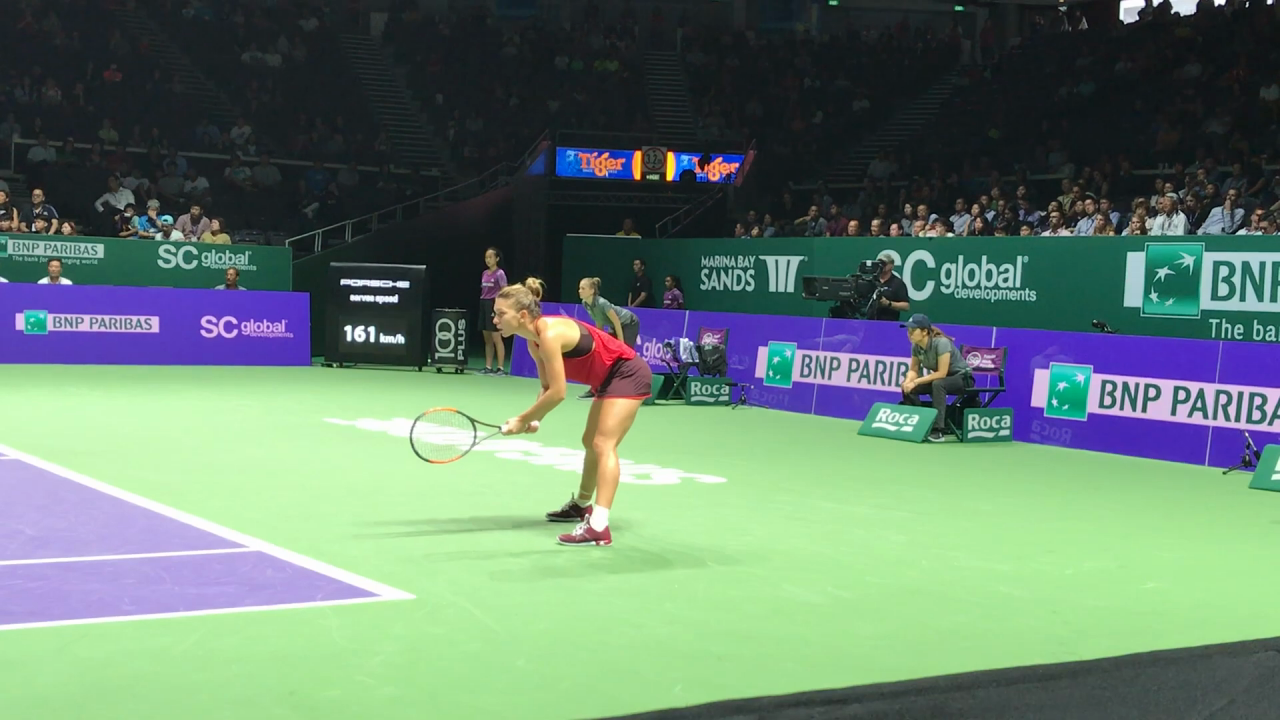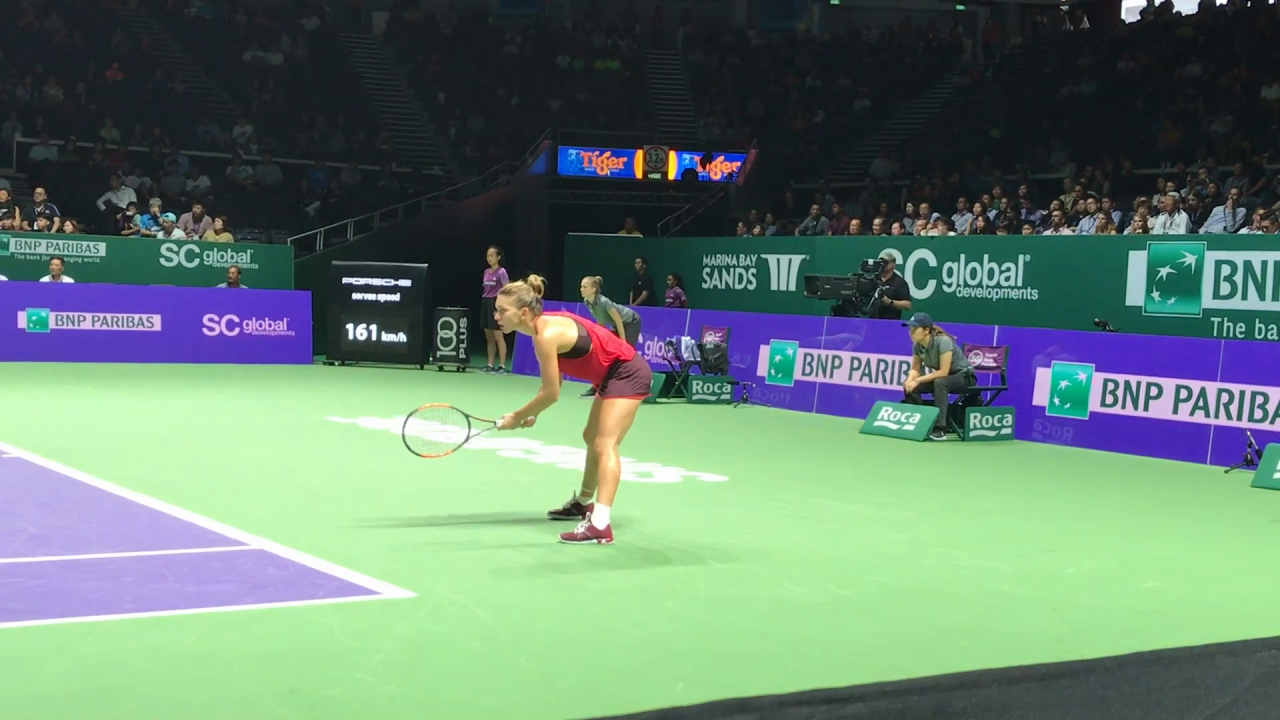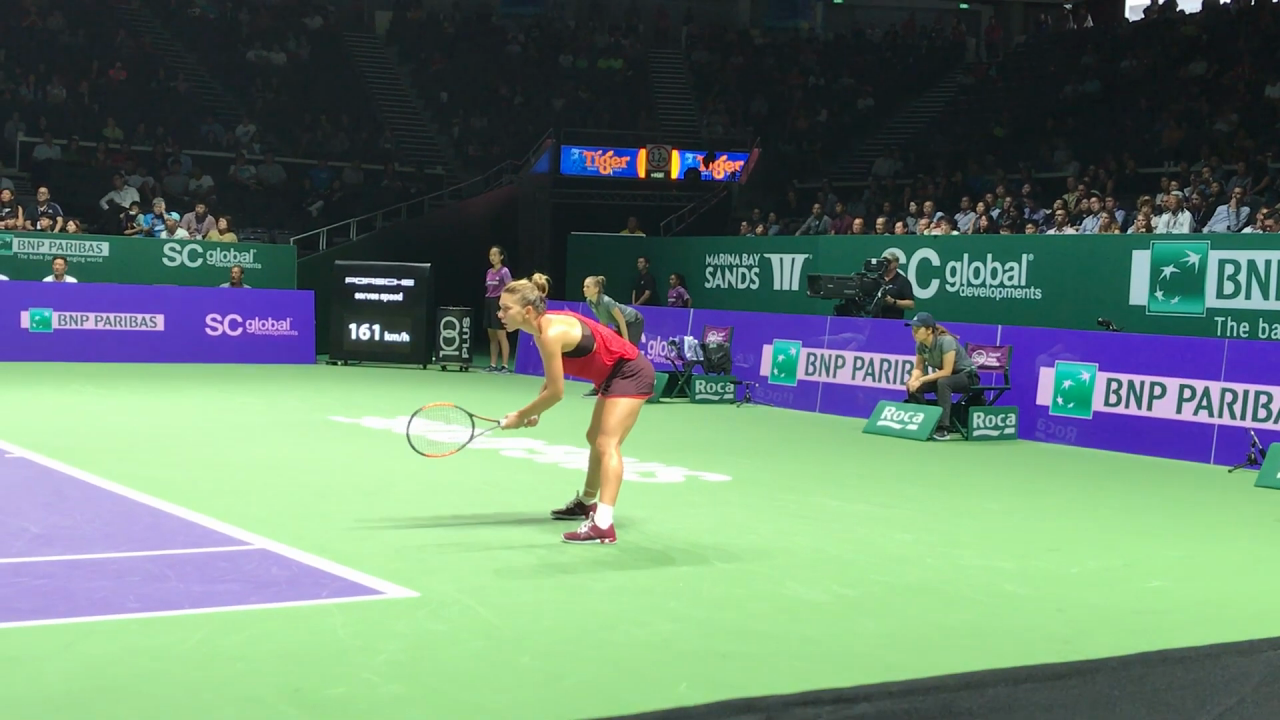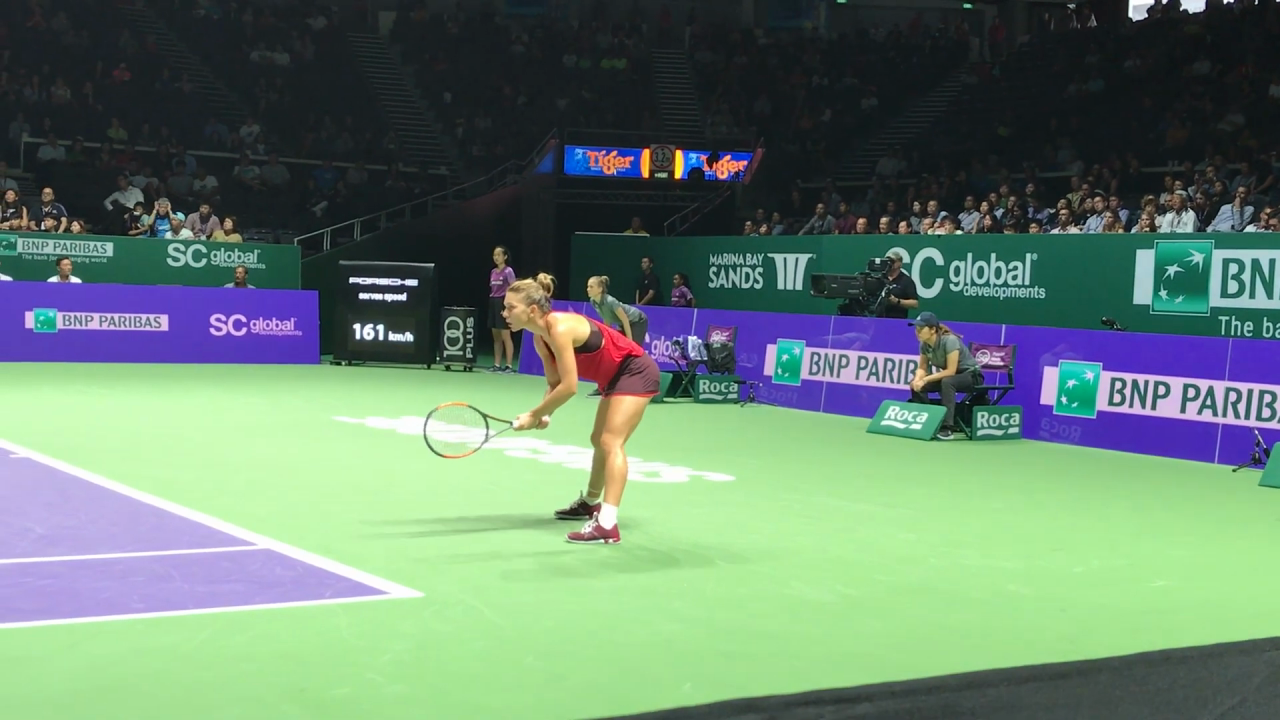
dt=0.3s
person 1, frame 1
left shoulder: (549, 333)
right shoulder: (535, 340)
left elbow: (558, 393)
right elbow: (548, 388)
left wrist: (523, 420)
right wrist: (535, 418)
left hip: (628, 373)
right hip: (609, 378)
left knee: (604, 446)
right knee: (591, 443)
left ankle: (598, 527)
right ankle: (581, 505)
person 1, frame 2
left shoulder: (547, 334)
right shoulder: (541, 329)
left elbow: (551, 393)
right elbow: (550, 383)
left wrist: (517, 417)
right wrist: (532, 414)
left hip: (628, 373)
right hip: (612, 375)
left knee: (605, 444)
right knee: (592, 438)
left ankle: (600, 525)
right ankle: (583, 502)
person 1, frame 3
left shoulder: (551, 332)
right shoulder: (542, 330)
left elbow: (556, 391)
right elbow: (551, 382)
left wrist: (521, 416)
right wrist: (535, 413)
left hip: (631, 372)
right hip: (615, 375)
left knee: (607, 444)
right knee: (595, 439)
left ankle: (603, 525)
right ankle: (587, 503)
person 1, frame 4
left shoulder: (560, 328)
right shoulder: (541, 338)
left elbow: (569, 387)
right elbow: (555, 384)
left wrist: (533, 415)
right wrist: (544, 414)
left hip: (636, 371)
right hip: (616, 376)
left knee: (611, 443)
right knee: (599, 441)
left ankle: (607, 524)
right ankle: (590, 503)
